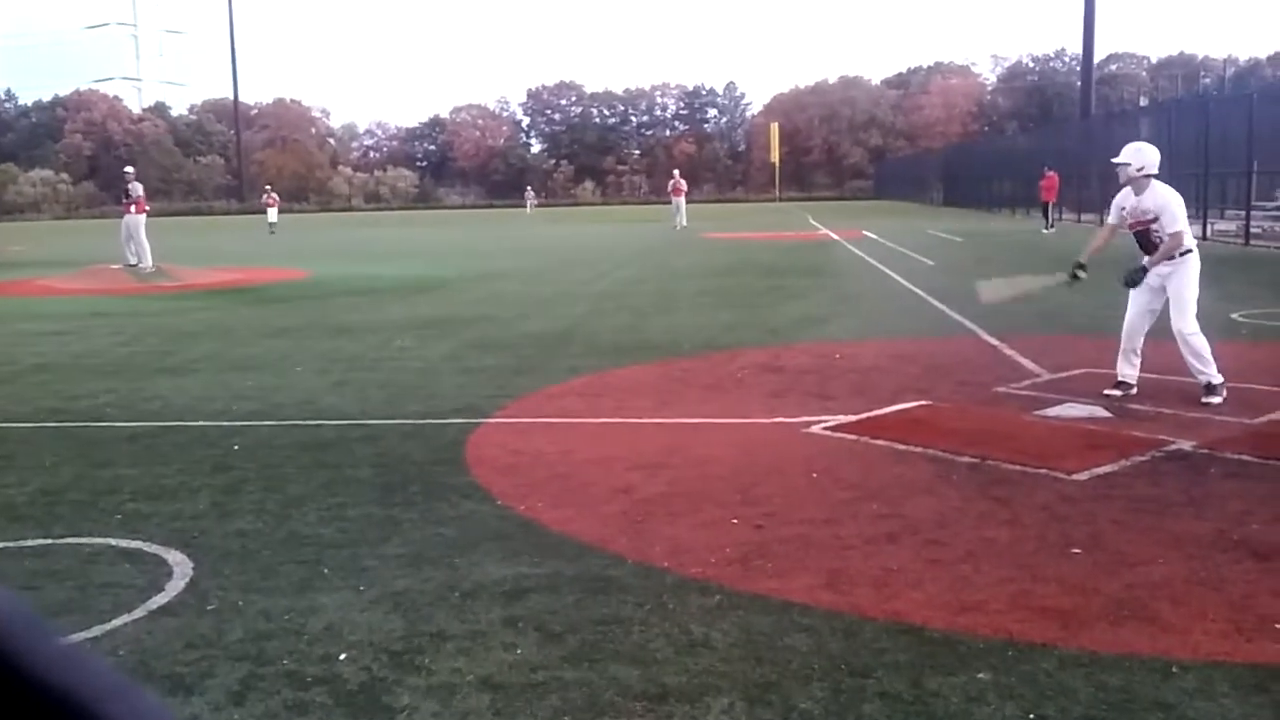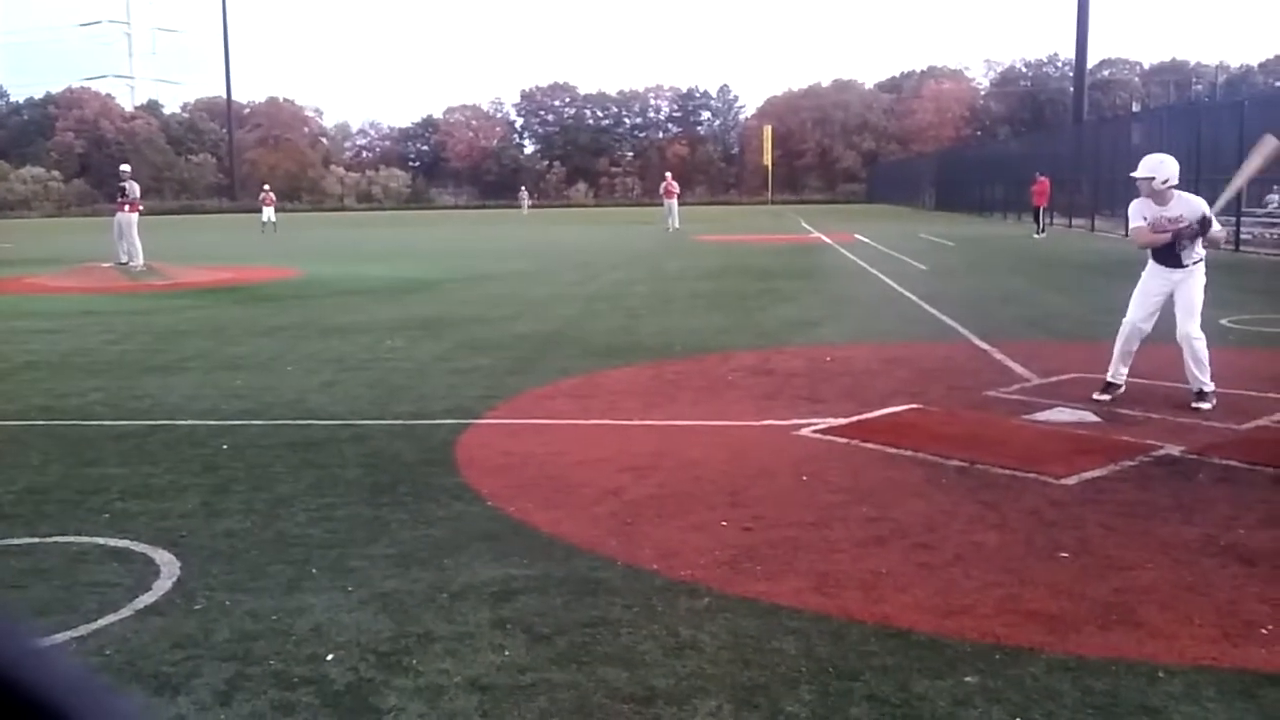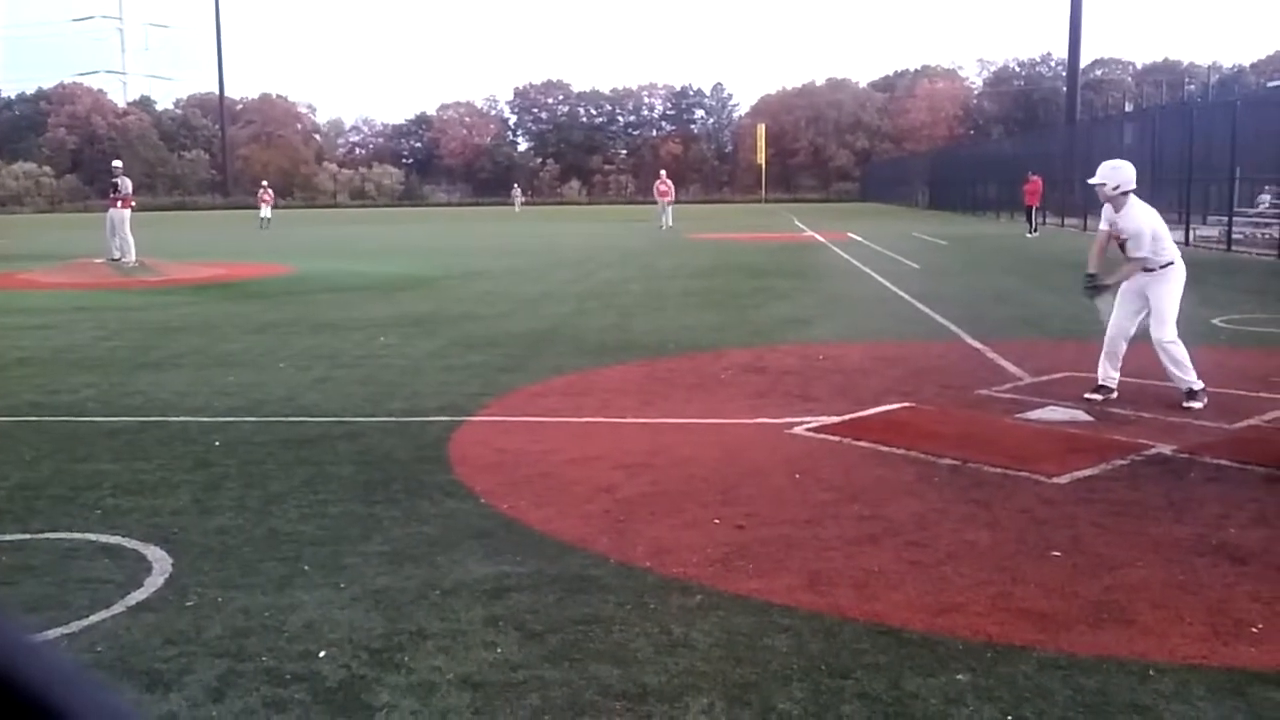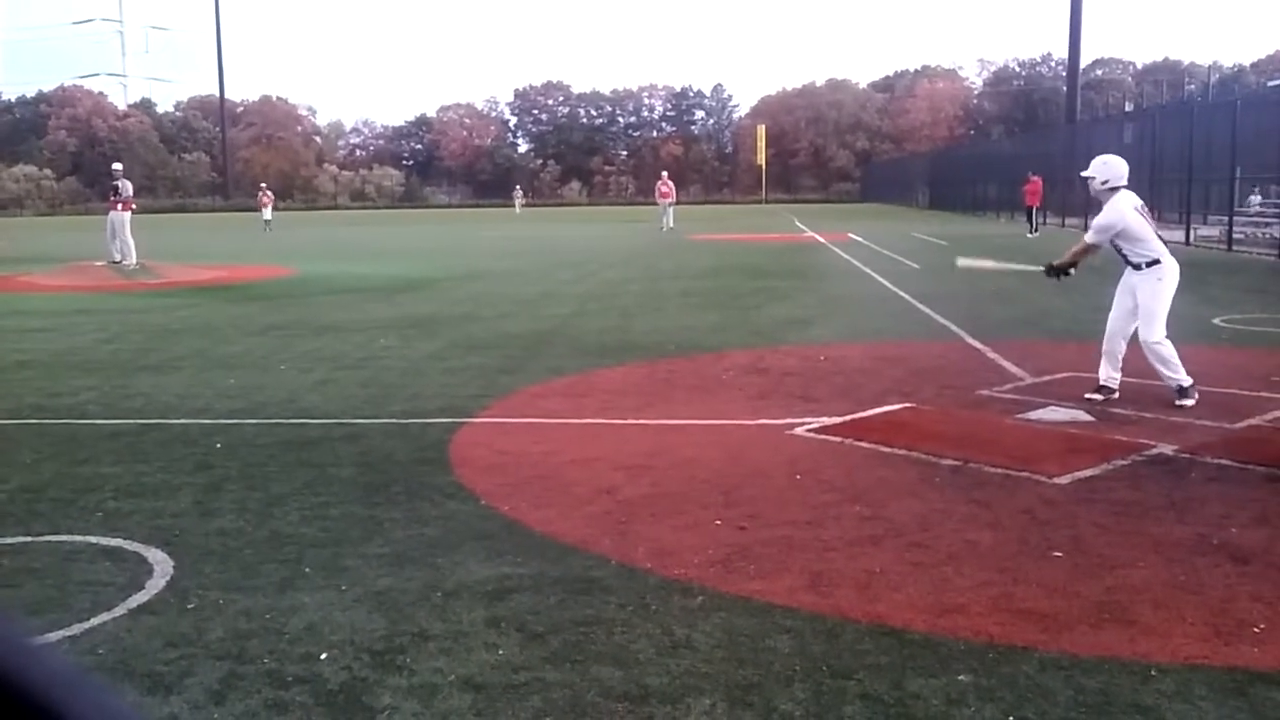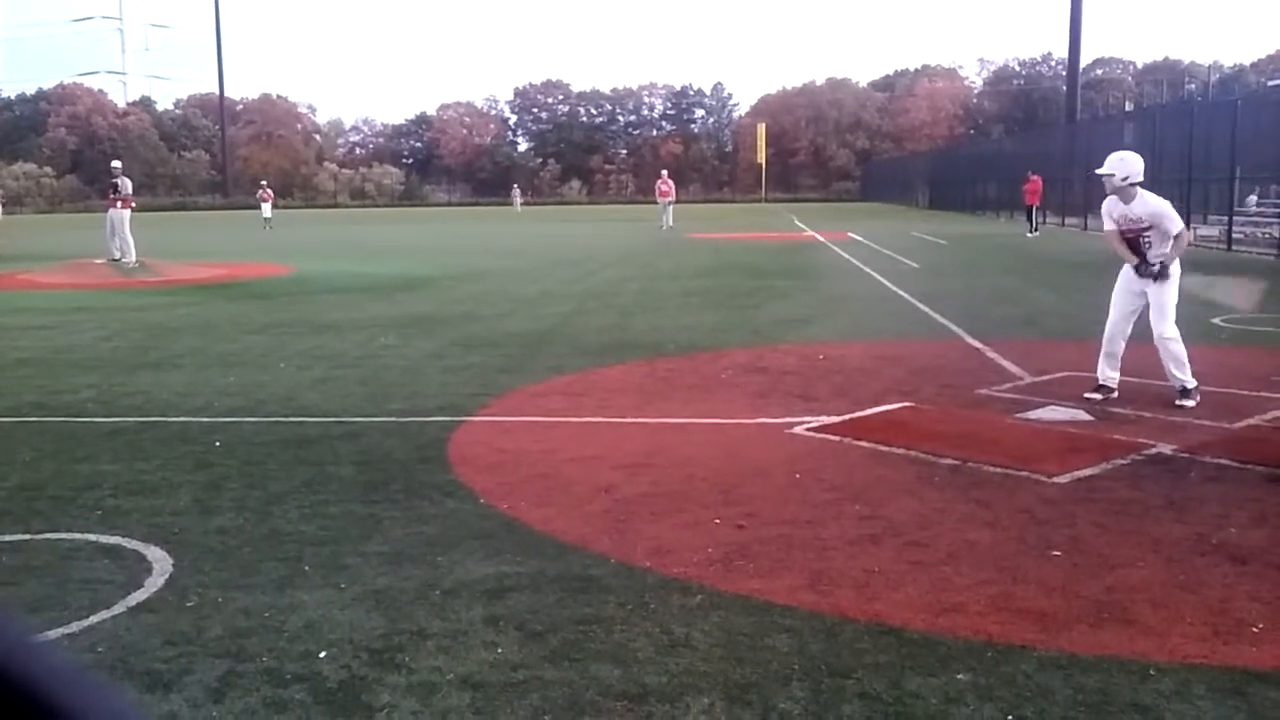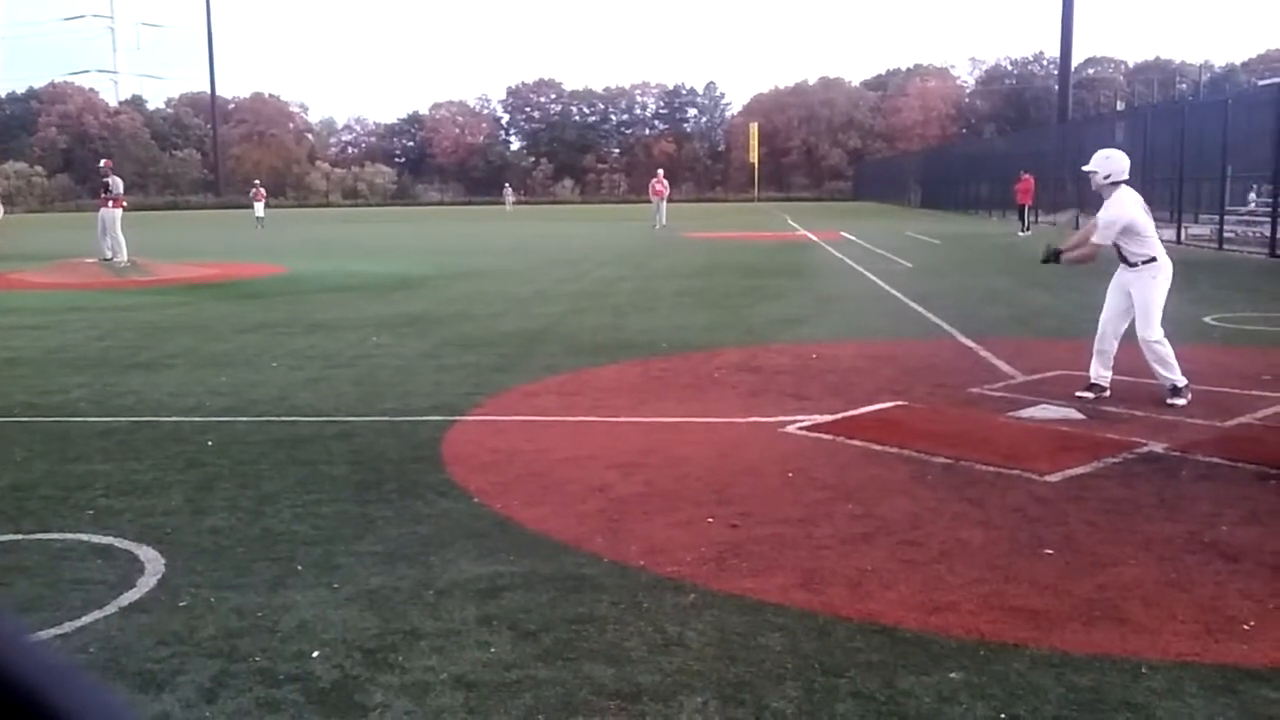
dt=0.5s
person 1, frame 1
left shoulder: (1166, 198)
right shoulder: (1122, 199)
left elbow: (1175, 242)
right elbow: (1106, 232)
left wrist: (1144, 269)
right wrist: (1082, 261)
left hip: (1181, 263)
right hip: (1149, 264)
left knee: (1183, 326)
right knee: (1133, 323)
left ankle: (1213, 382)
right ankle: (1126, 380)
person 1, frame 2
left shoulder: (1194, 204)
right shoulder: (1138, 207)
left elbow: (1219, 238)
right elbow: (1141, 240)
left wrist: (1206, 231)
right wrist: (1179, 235)
left hip: (1190, 272)
right hip: (1157, 270)
left knee: (1188, 331)
right knee: (1133, 323)
left ankle: (1204, 388)
right ankle: (1115, 380)
person 1, frame 3
left shoulder: (1138, 219)
right shoulder: (1110, 209)
left elbow: (1134, 264)
right elbow: (1099, 244)
left wrist: (1109, 283)
right wrist: (1092, 274)
left hip: (1167, 274)
right hip: (1142, 273)
left knee: (1163, 335)
right knee: (1117, 327)
left ankle: (1194, 388)
right ankle: (1107, 383)
person 1, frame 4
left shoulder: (1112, 215)
right shoulder: (1125, 197)
left elbow: (1085, 247)
right elbow: (1096, 240)
left wrist: (1058, 264)
right wrist: (1072, 262)
left hip: (1158, 273)
right hip: (1136, 272)
left knee: (1150, 336)
right knee: (1116, 328)
left ankle: (1184, 385)
right ankle: (1109, 384)
person 1, frame 5
left shoulder: (1156, 205)
right shoulder: (1109, 205)
left elbow: (1184, 238)
right elbow: (1115, 243)
left wrist: (1166, 263)
right wrist: (1138, 264)
left hip: (1162, 270)
right hip: (1132, 270)
left knee: (1164, 331)
right knee: (1114, 328)
left ankle: (1187, 386)
right ankle: (1107, 383)
person 1, frame 6
left shoulder: (1117, 209)
right shoulder: (1123, 195)
left elbow: (1090, 253)
right elbow: (1092, 229)
left wrist: (1059, 258)
right wrist: (1061, 248)
left hip: (1150, 271)
right hip: (1128, 270)
left knee: (1148, 334)
right knee: (1108, 327)
left ankle: (1178, 385)
right ankle: (1099, 382)
